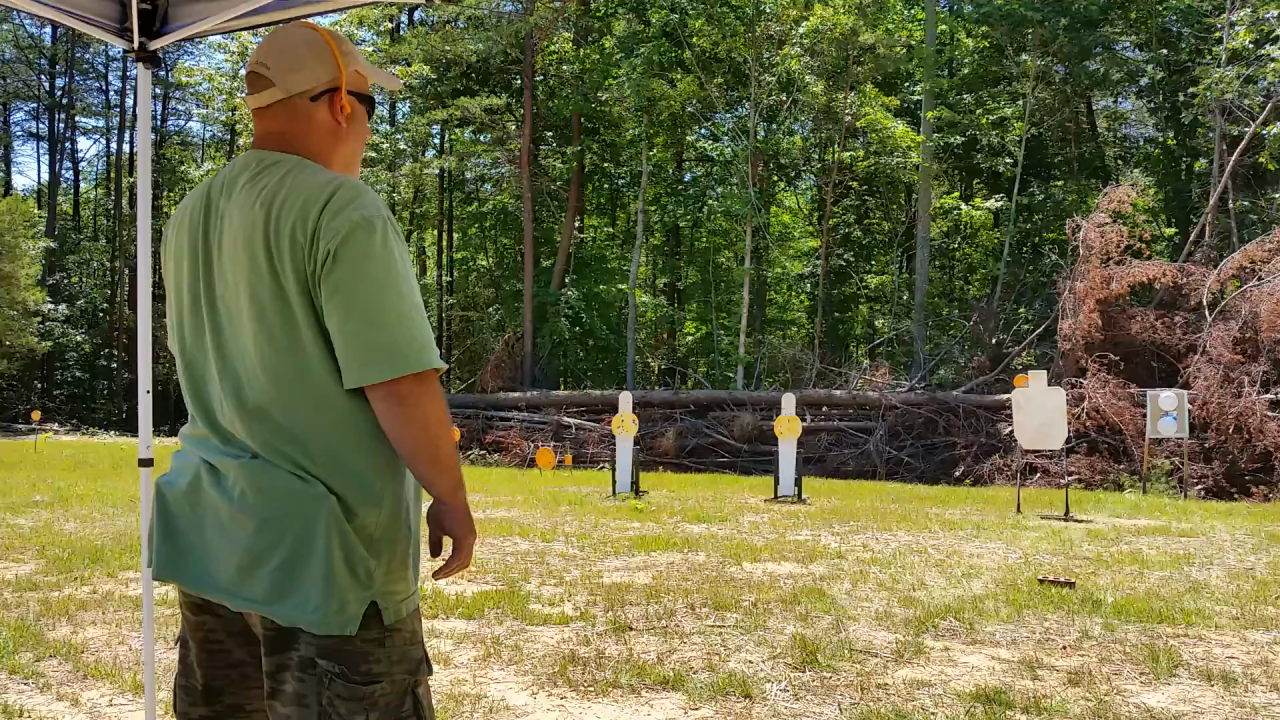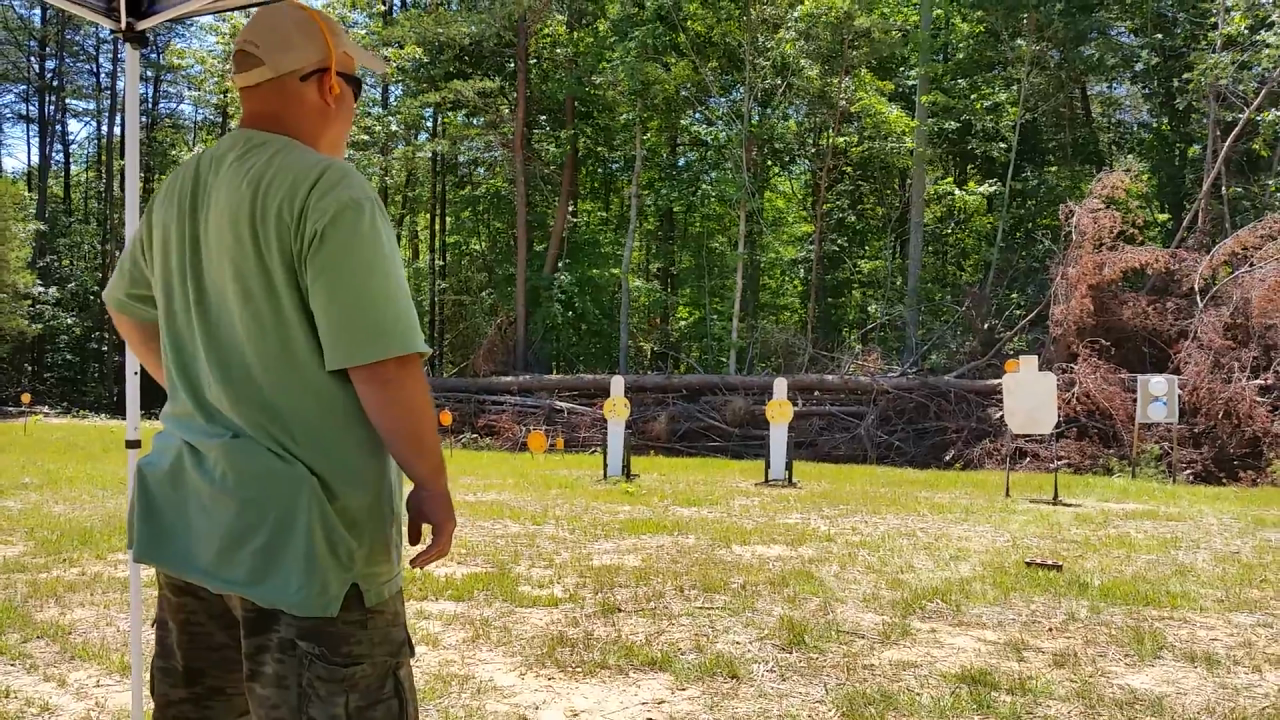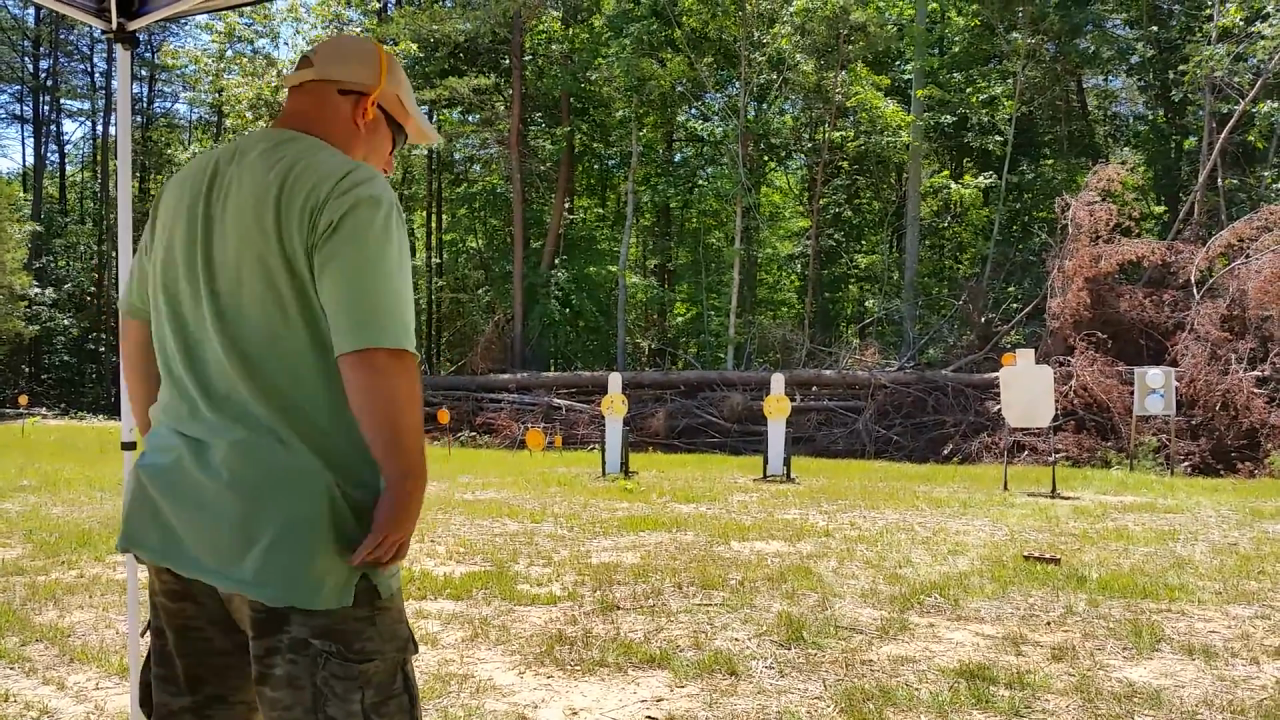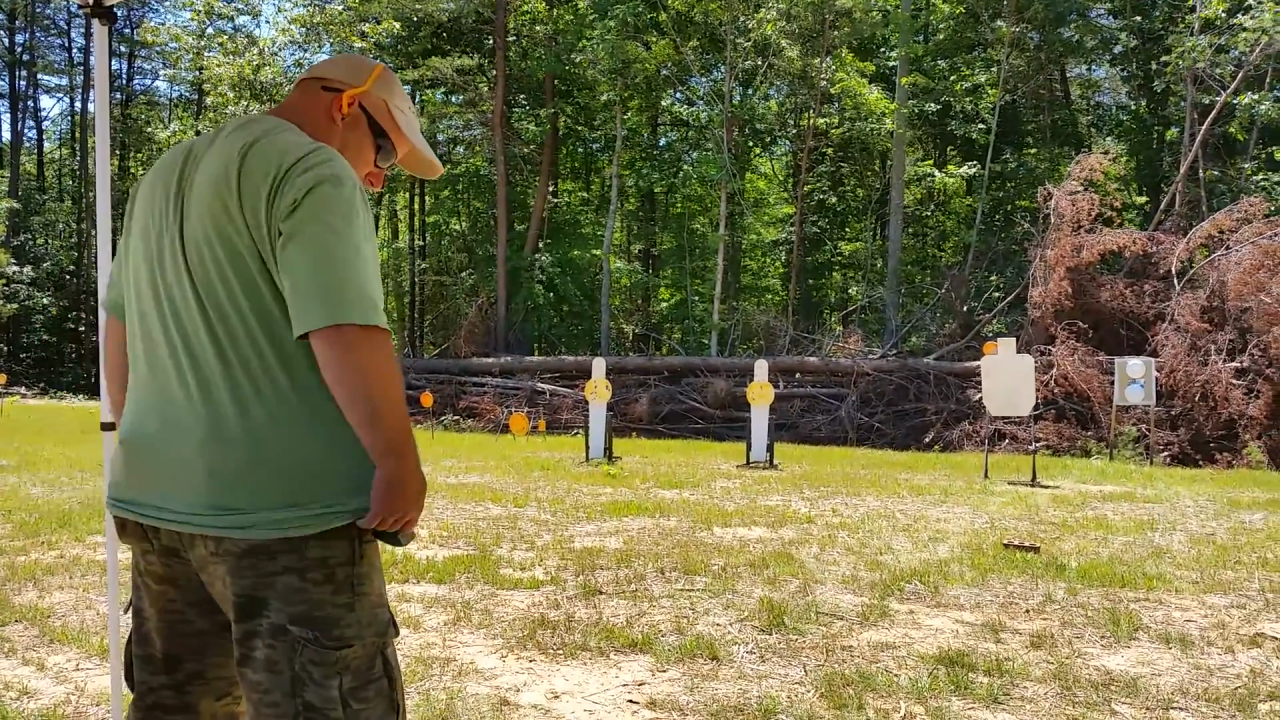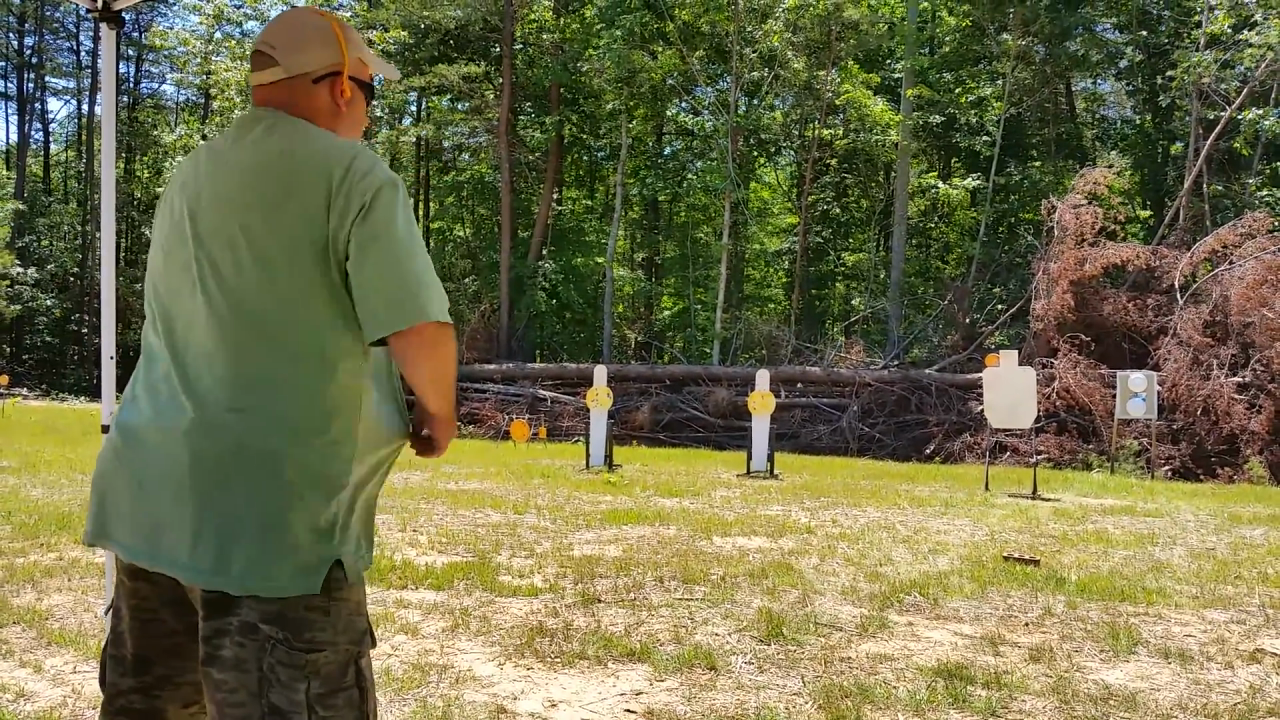
dt=1s
person 1, frame 1
left shoulder: (191, 213)
right shoulder: (342, 210)
right elbow: (400, 382)
right wrist: (451, 500)
left hip: (211, 536)
right hip: (322, 548)
person 1, frame 2
left shoulder: (177, 192)
right shoulder: (329, 191)
left elbow: (128, 304)
right elbow: (384, 363)
right wrist: (432, 484)
left hip: (191, 515)
right hip: (304, 529)
person 1, frame 3
left shoulder: (186, 183)
right shoulder: (349, 190)
left elbow: (137, 319)
right elbow: (376, 354)
right wrist: (407, 486)
left hip: (179, 511)
right hip: (301, 524)
person 1, frame 4
left shoulder: (167, 173)
right shoulder: (312, 174)
left elbow: (122, 321)
right elbow: (346, 335)
left wrist: (145, 445)
right wrist: (399, 463)
left hip: (156, 492)
right hip: (279, 503)
person 1, frame 5
left shoulder: (193, 173)
right shoulder: (350, 176)
right elbow: (418, 332)
right wrist: (439, 410)
left hip: (149, 487)
right hip: (269, 505)
